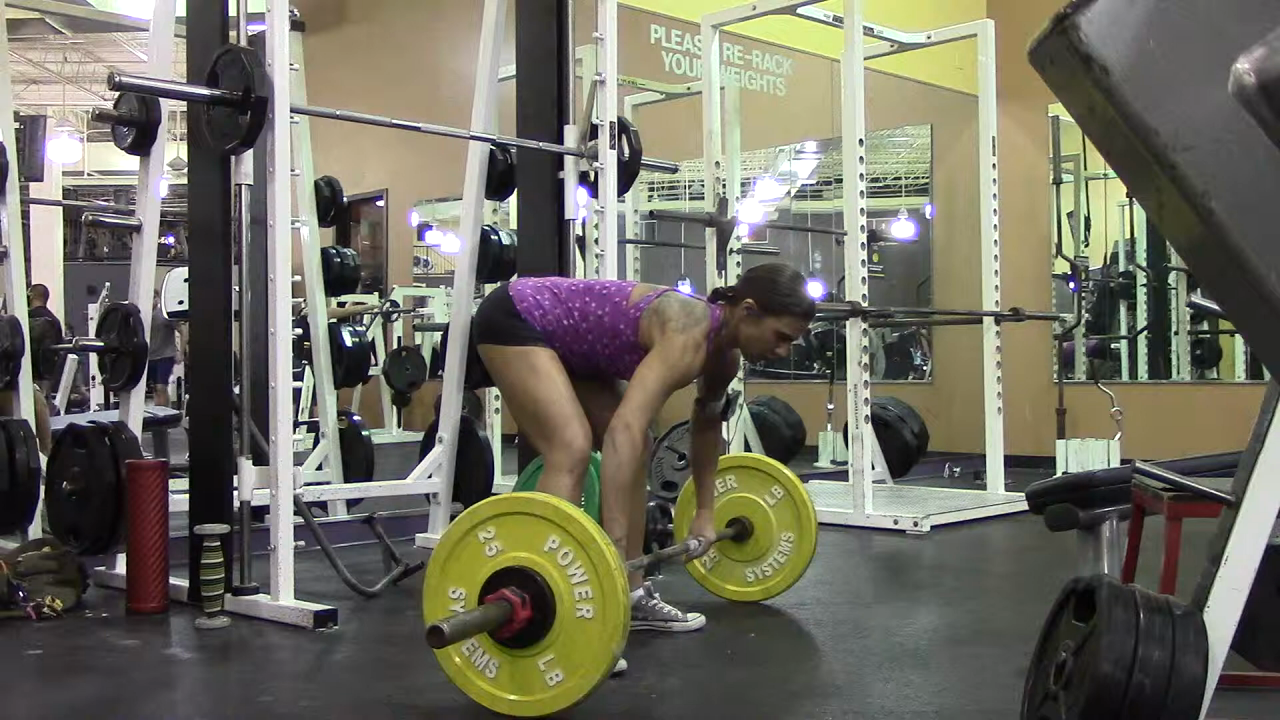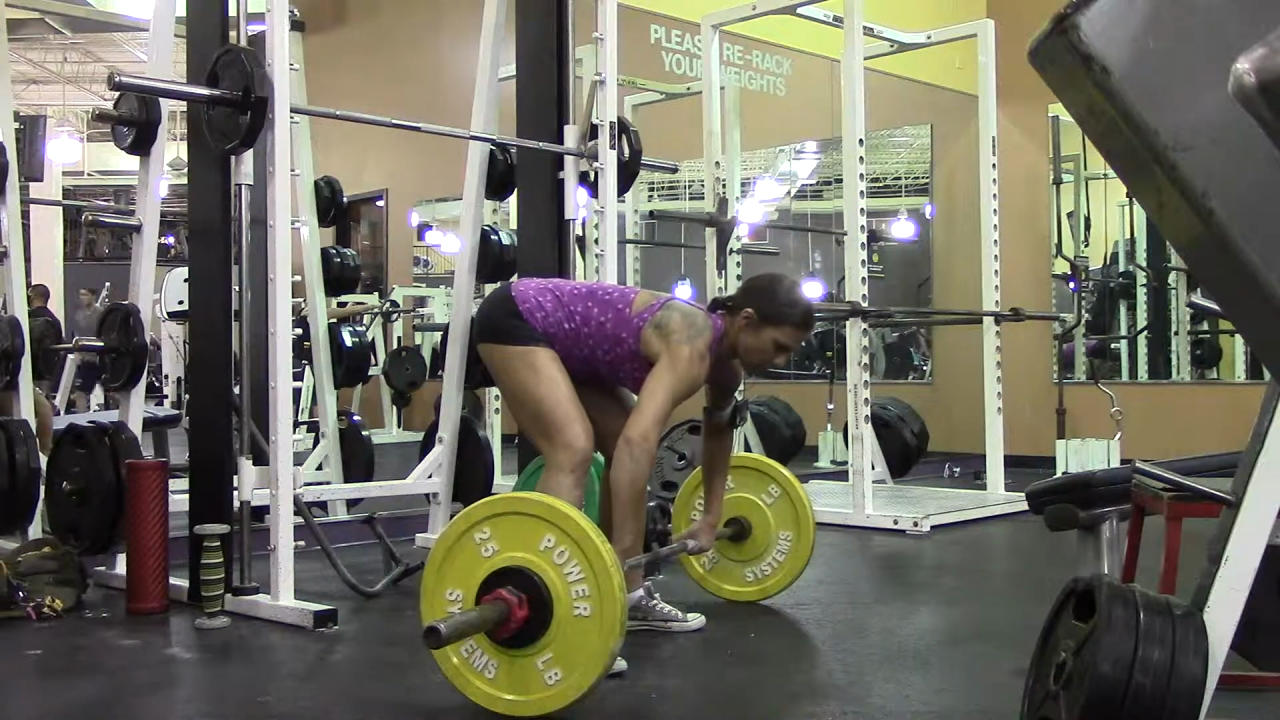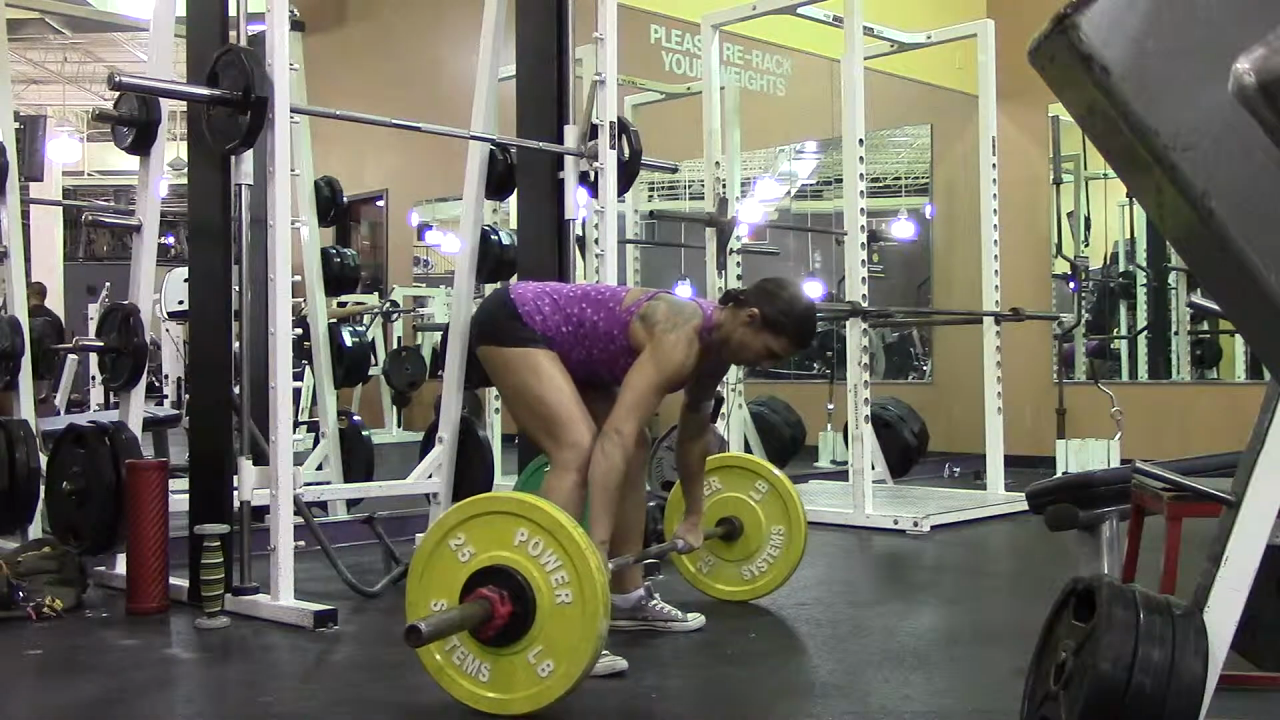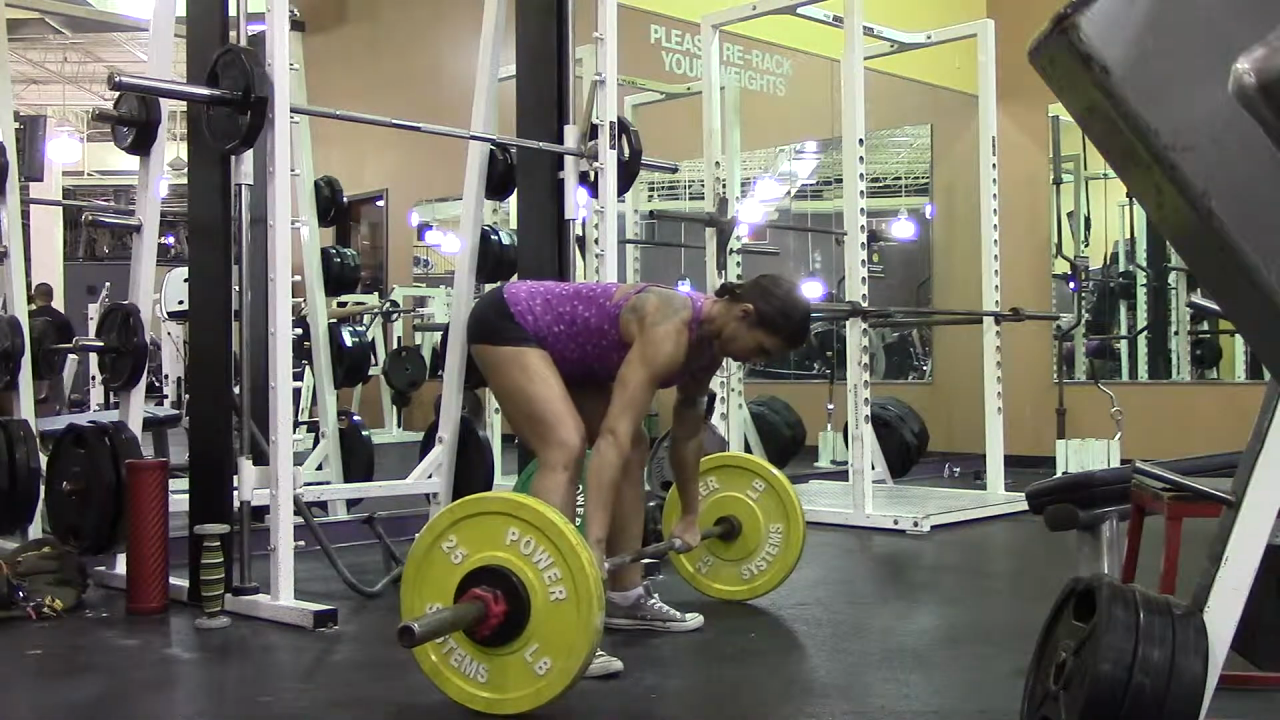
dt=1s
person 1, frame 1
left shoulder: (725, 352)
right shoulder: (690, 334)
left elbow: (706, 425)
right elbow: (624, 430)
left wrist: (705, 512)
right wrist: (613, 542)
left hip: (563, 339)
right hip: (515, 319)
left knee: (635, 452)
right knee: (572, 450)
left ankle: (631, 598)
person 1, frame 2
left shoulder: (727, 360)
right shoulder: (693, 345)
left elbow: (718, 430)
right elbow: (639, 442)
left wrist: (711, 517)
right wrist: (618, 552)
left hip: (563, 339)
right hip: (515, 319)
left knee: (627, 451)
right knee: (573, 450)
left ankle: (630, 598)
person 1, frame 3
left shoulder: (716, 345)
right shoulder: (681, 335)
left elbow: (694, 432)
right elbow: (616, 436)
left wrist: (693, 518)
right wrist: (597, 546)
left hip: (564, 343)
right hip: (513, 323)
left knee: (636, 449)
right knee: (578, 449)
left ankle: (626, 599)
person 1, frame 4
left shoulder: (709, 340)
right shoulder: (671, 329)
left elbow: (688, 431)
right elbow: (613, 435)
left wrist: (689, 516)
right wrist: (593, 545)
left hip: (561, 344)
right hip: (509, 323)
left knee: (635, 449)
right knee: (565, 448)
left ankle: (625, 598)
